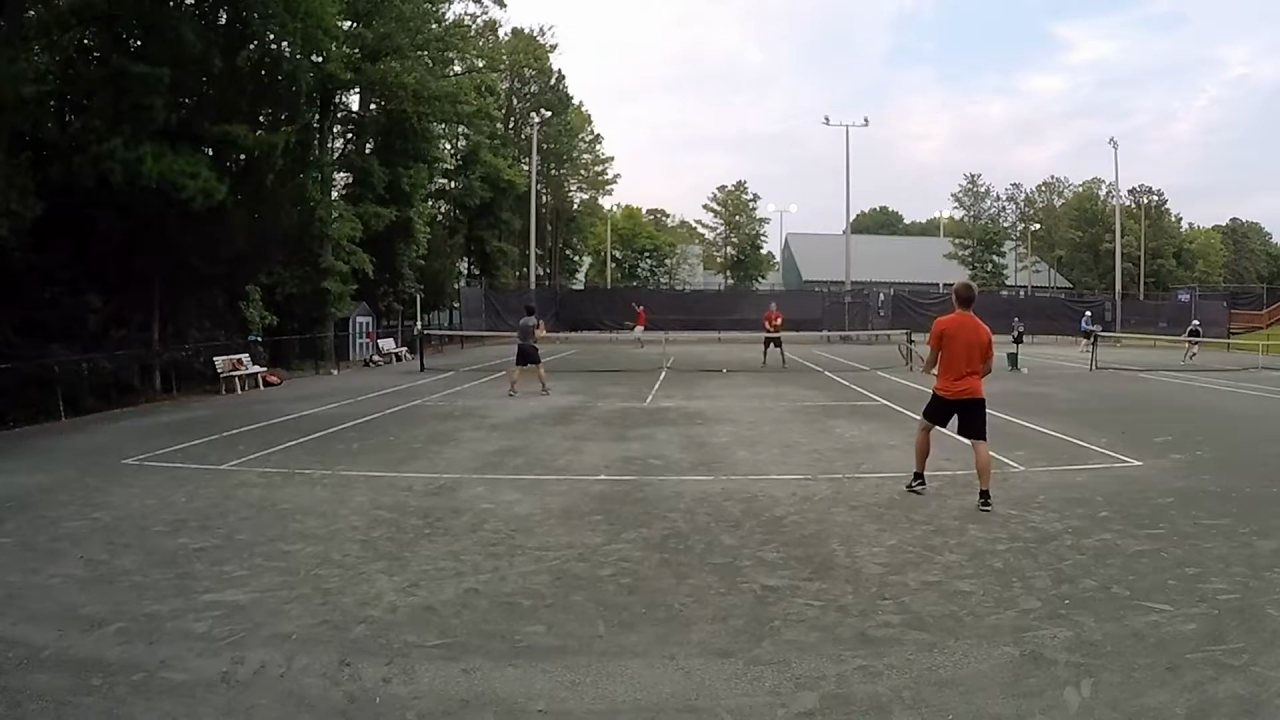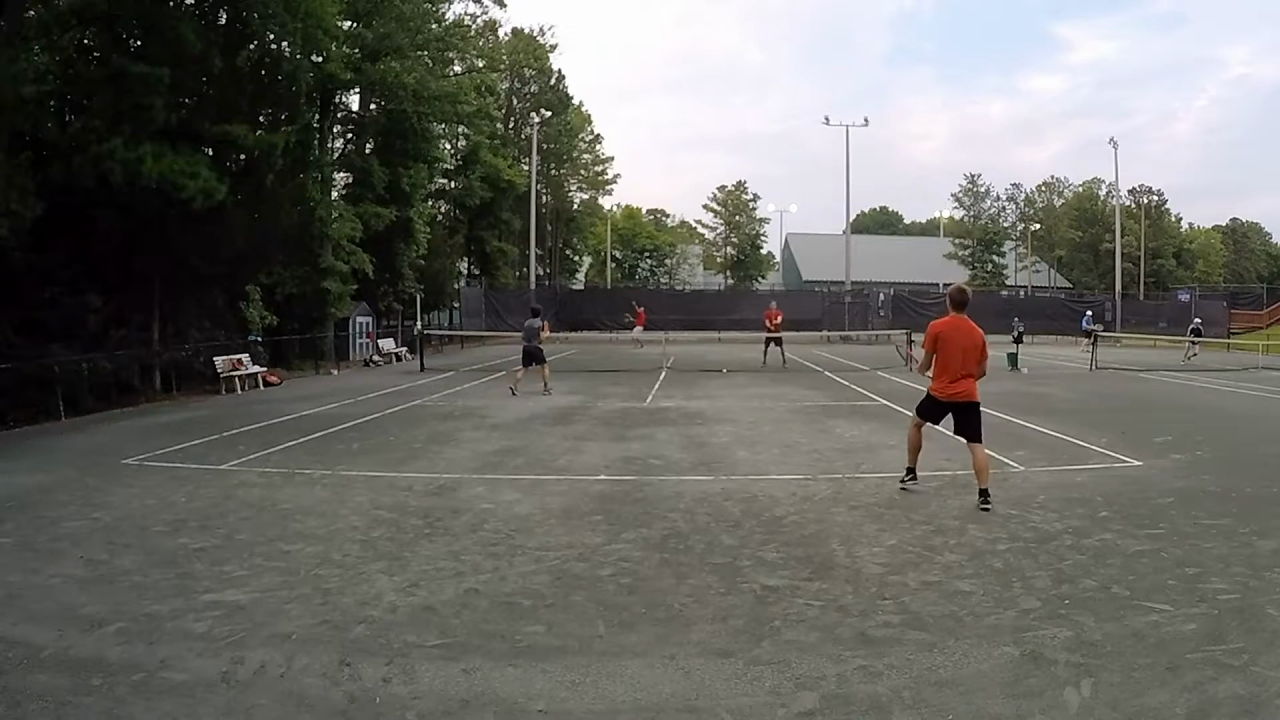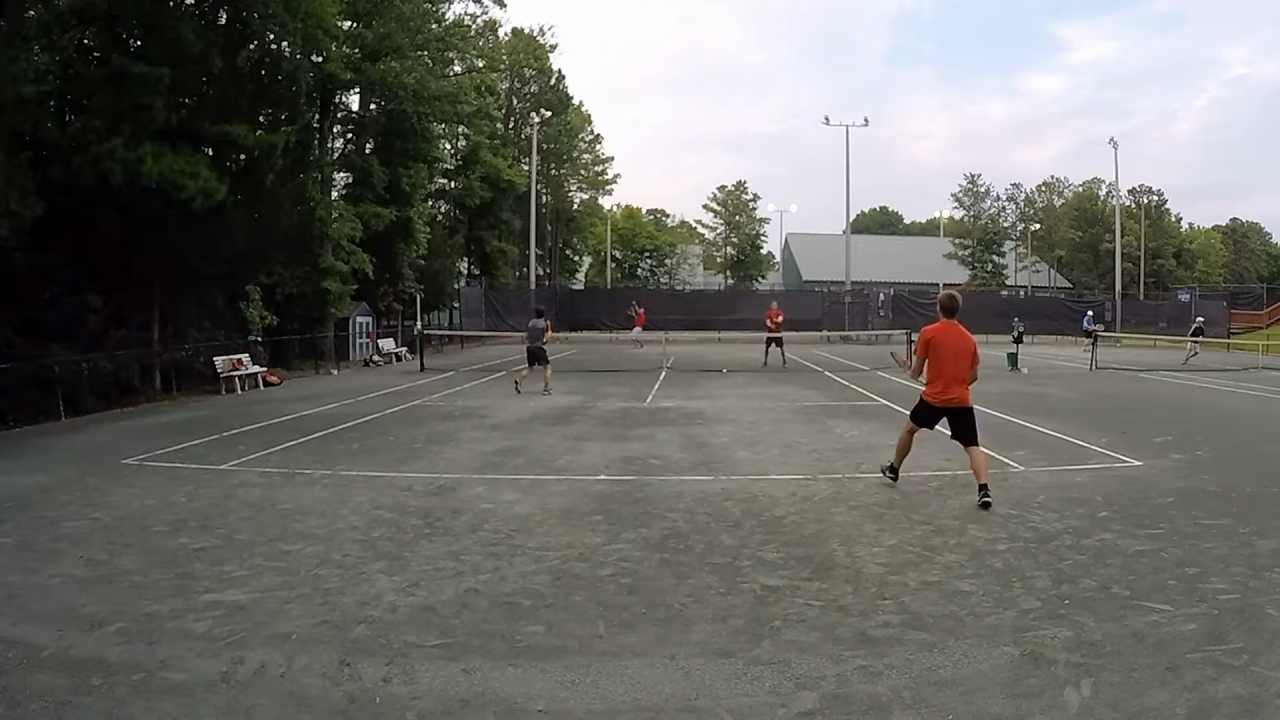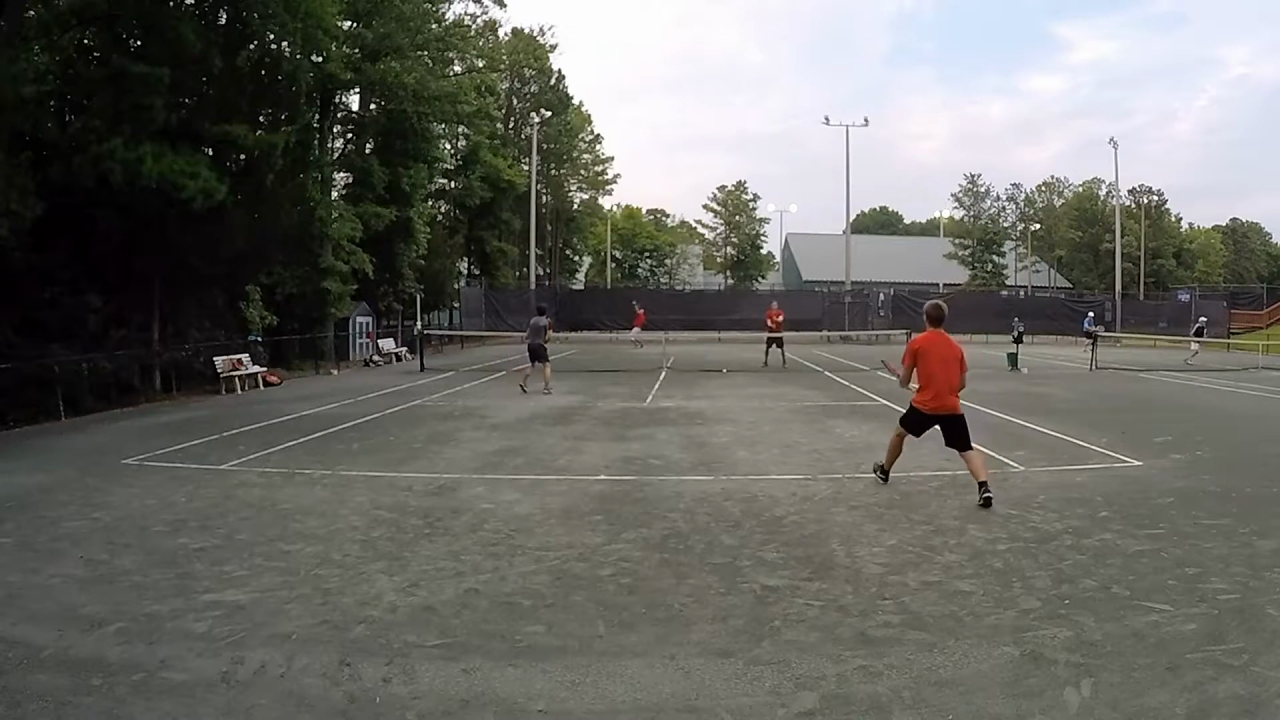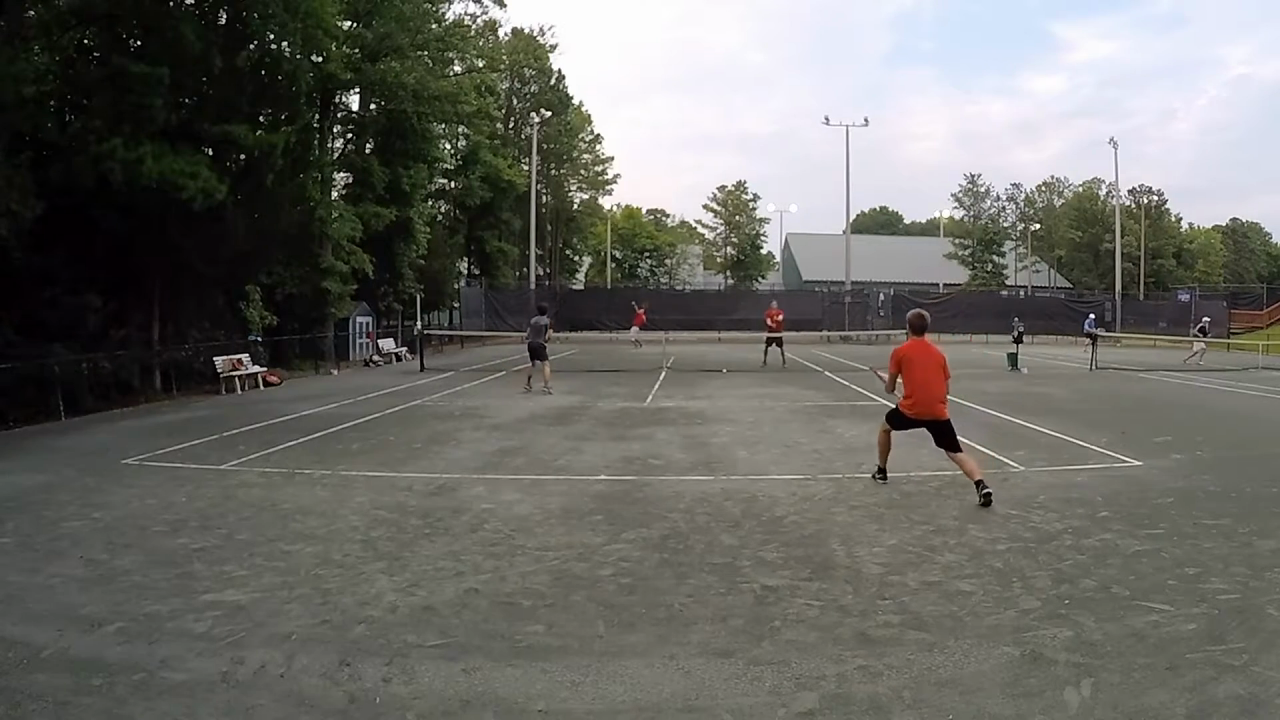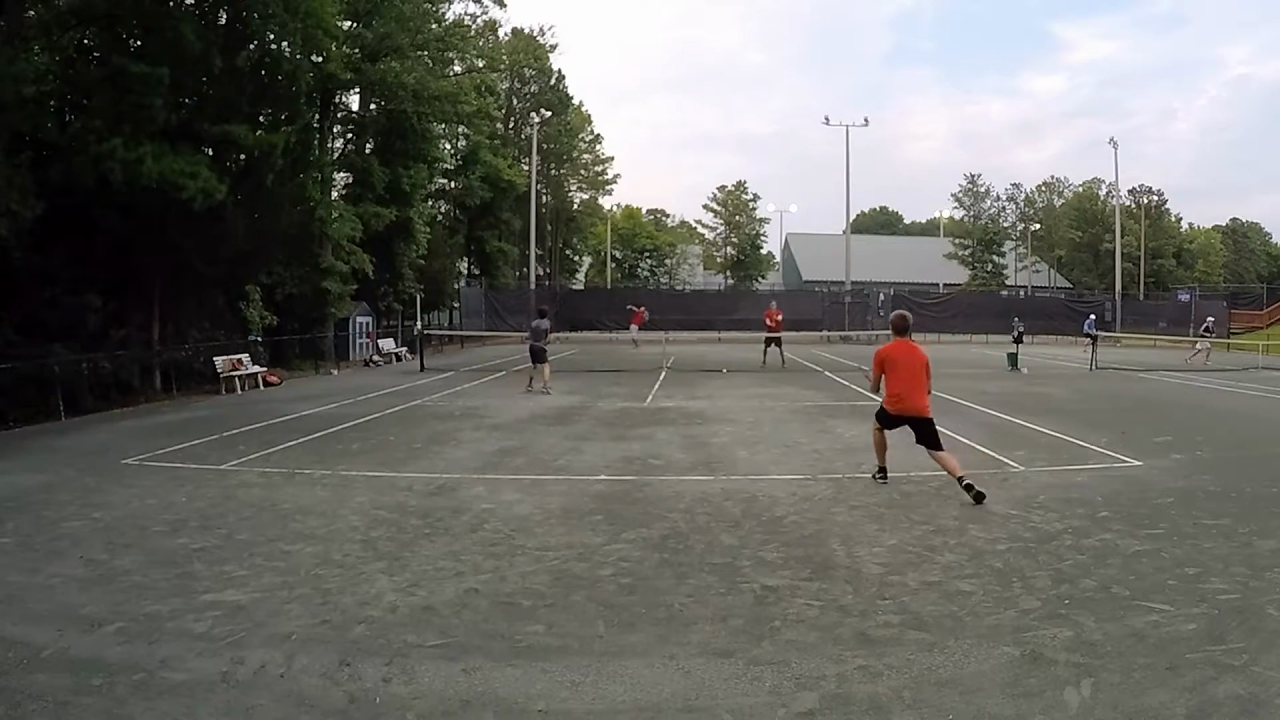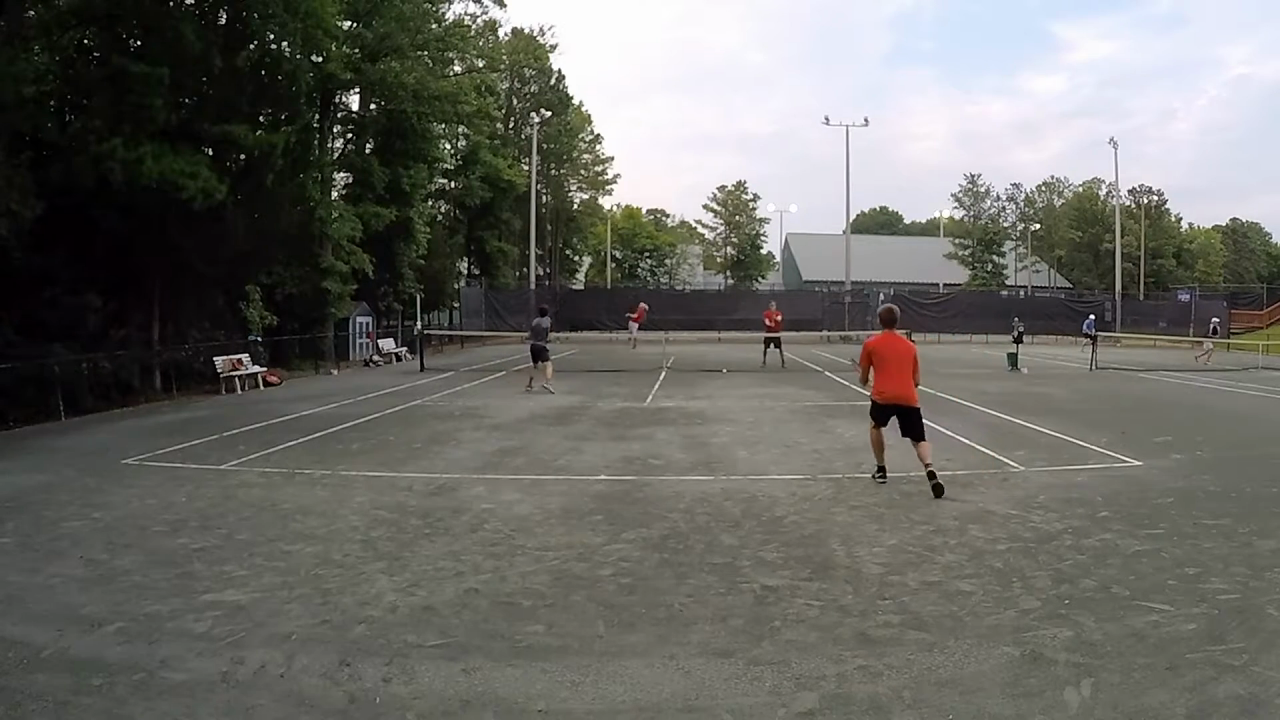
dt=0.1s
person 1, frame 1
left shoulder: (942, 324)
right shoulder: (984, 330)
left elbow: (931, 361)
right elbow: (988, 368)
left wrist: (927, 368)
left hip: (946, 392)
right hip: (974, 394)
left knee: (924, 428)
right knee: (980, 443)
left ankle: (918, 478)
right ankle: (985, 495)
person 1, frame 2
left shoulder: (937, 327)
right shoulder: (978, 333)
left elbow: (926, 363)
right elbow: (982, 371)
left wrist: (922, 370)
left hip: (940, 393)
right hip: (969, 396)
left knee: (915, 424)
right knee: (976, 445)
left ankle: (911, 473)
right ankle: (984, 493)
person 1, frame 3
left shoulder: (928, 333)
right shoulder: (969, 338)
left elbow: (917, 370)
right elbow: (973, 376)
left wrist: (913, 371)
left hip: (933, 399)
right hip: (962, 401)
left knee: (909, 429)
right knee: (972, 446)
left ankle: (893, 470)
right ankle: (984, 489)
person 1, frame 4
left shoulder: (916, 342)
right shoulder: (956, 347)
left elbow: (904, 382)
right elbow: (962, 384)
left wrist: (900, 376)
left hip: (924, 405)
right hip: (952, 408)
left knee: (899, 433)
right knee: (967, 451)
left ankle: (884, 471)
right ankle: (983, 486)
person 1, frame 5
left shoulder: (900, 352)
right shoulder: (938, 354)
left elbow: (890, 388)
right elbow: (945, 390)
left wrist: (888, 381)
left hip: (911, 410)
right hip: (938, 413)
left knee: (885, 427)
right knee: (957, 453)
left ankle: (881, 471)
right ankle: (981, 485)
person 1, frame 6
left shoulder: (883, 352)
right shoulder: (921, 353)
left elbow: (874, 388)
right elbow: (928, 389)
left wrist: (874, 383)
left hip: (894, 407)
right hip: (921, 409)
left knee: (878, 427)
right knee: (938, 452)
left ankle: (881, 471)
right ankle: (964, 481)
person 1, frame 7
left shoulder: (870, 345)
right shoulder: (910, 347)
left elbow: (863, 381)
left wrist: (866, 382)
left hip: (883, 398)
right hip: (909, 399)
left knee: (875, 426)
right knee: (919, 442)
left ankle: (880, 470)
right ankle: (930, 471)
